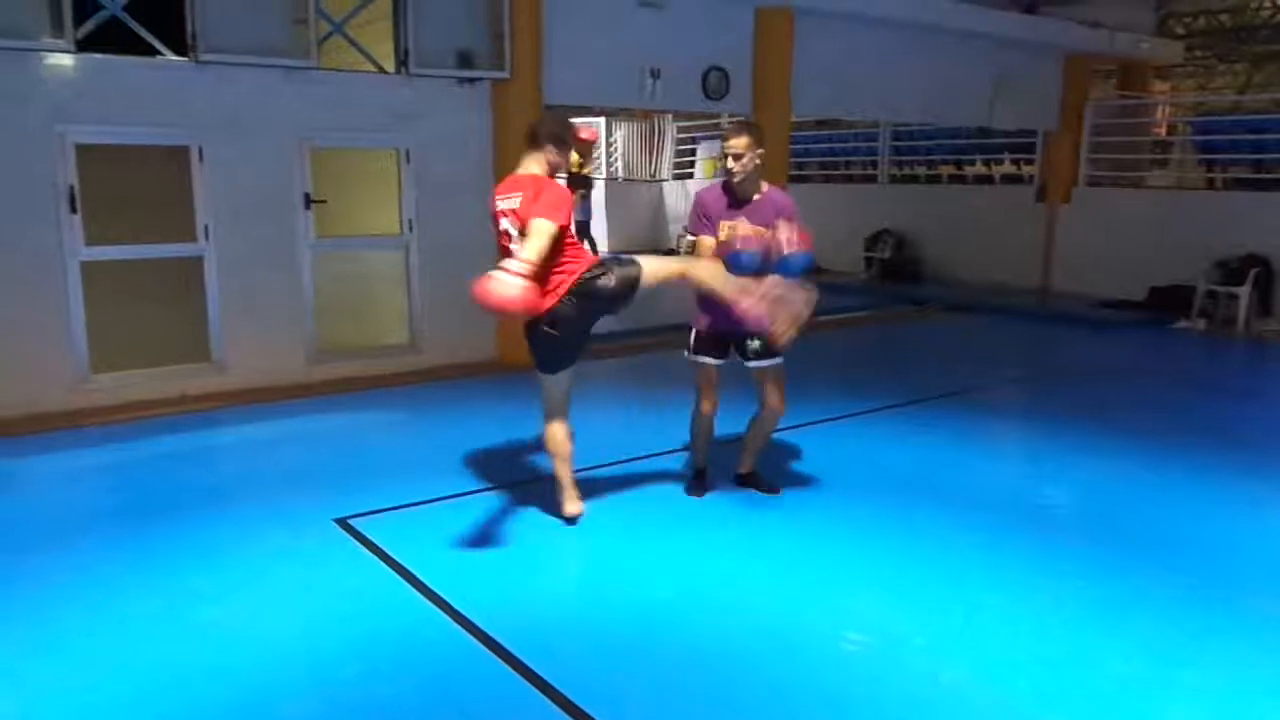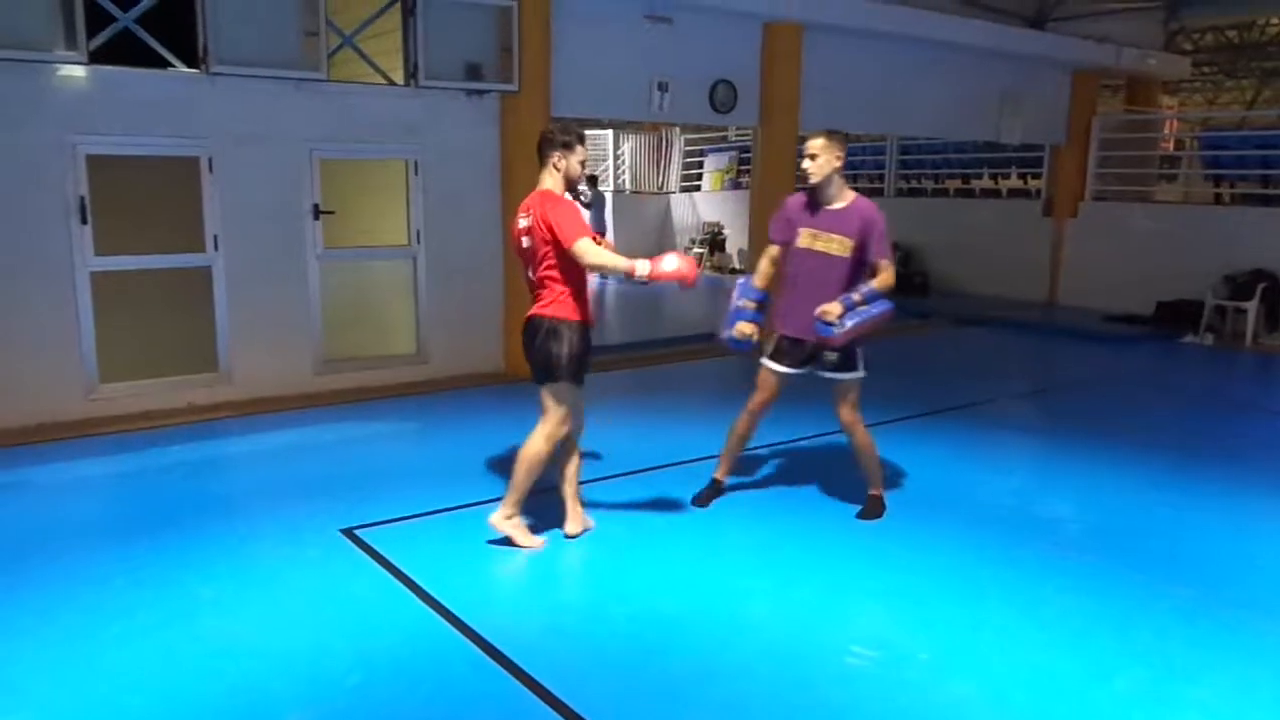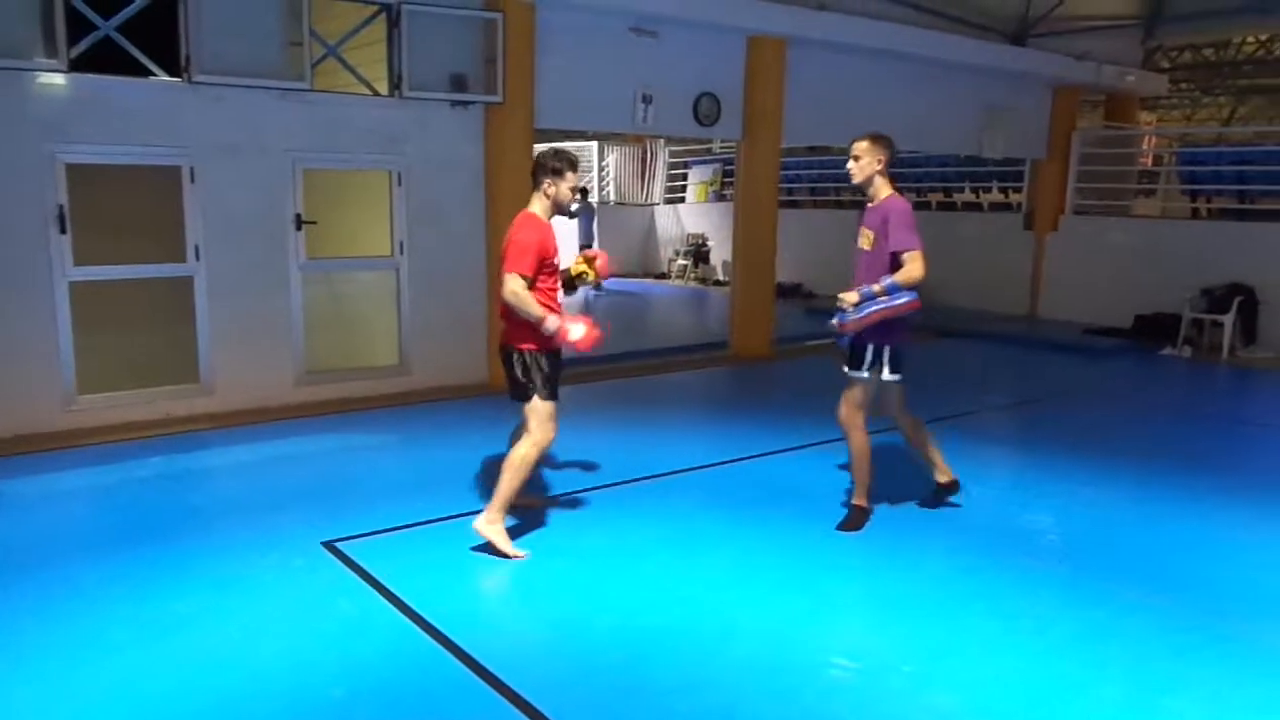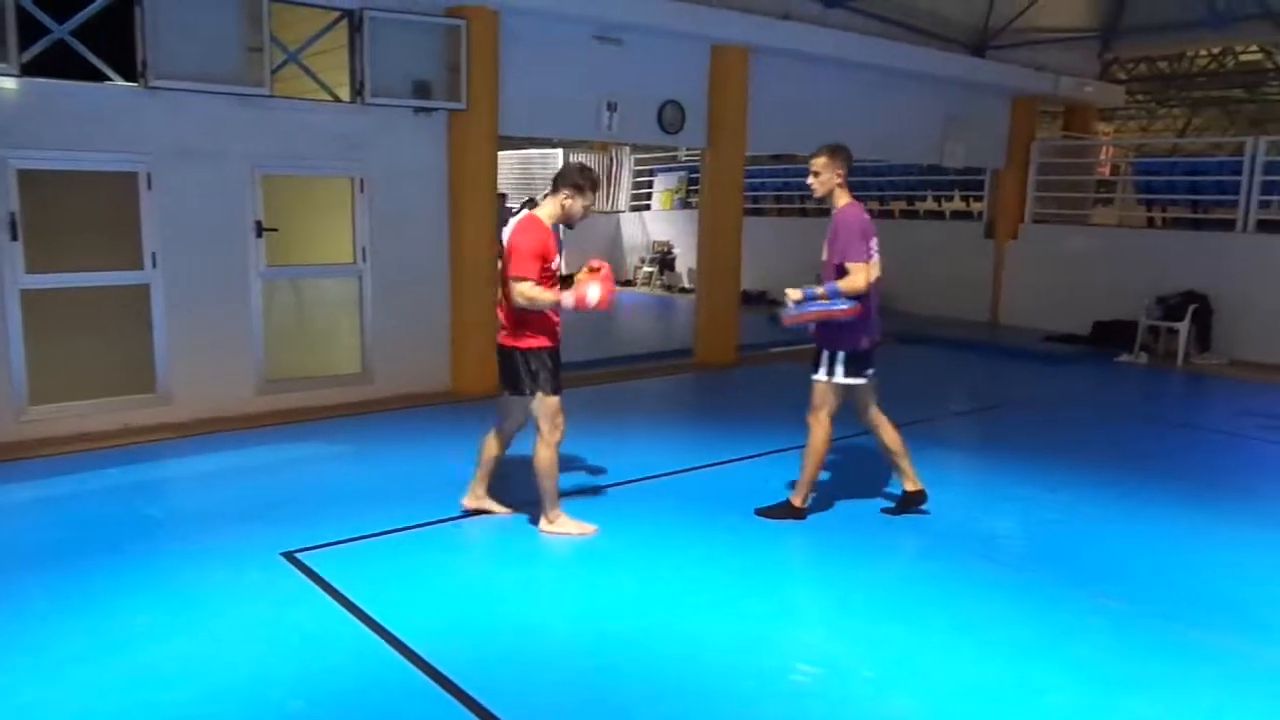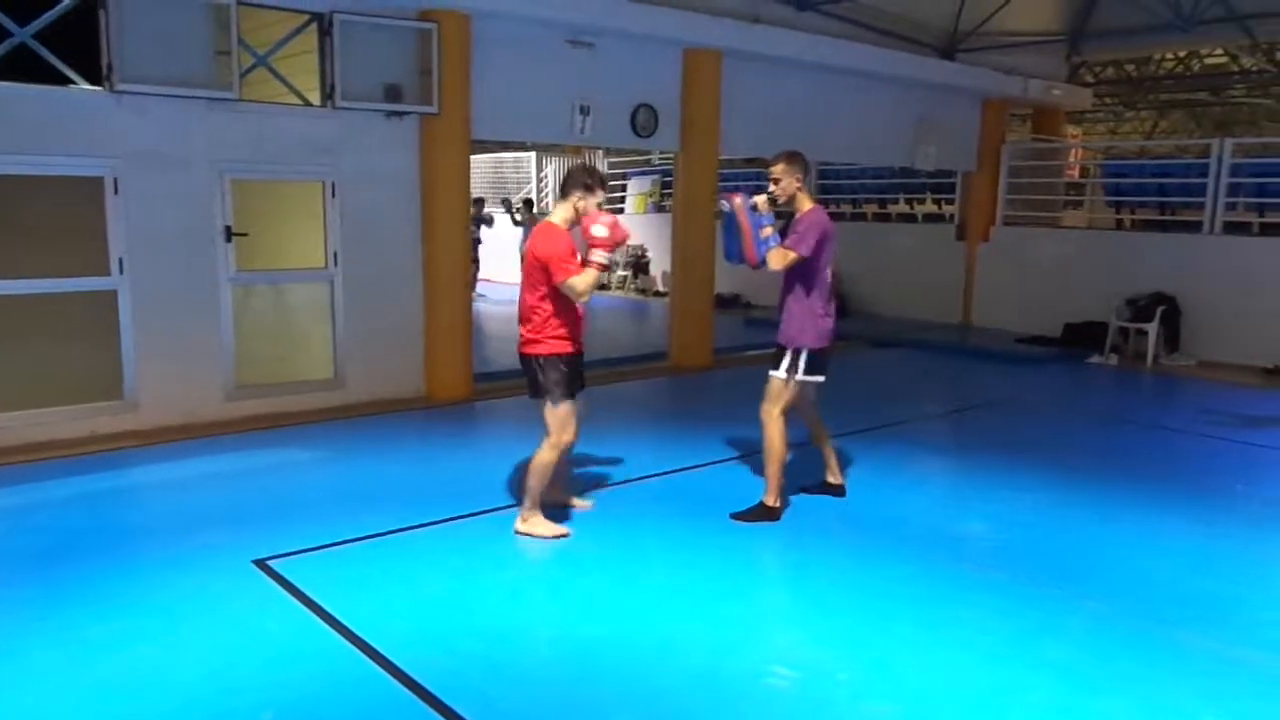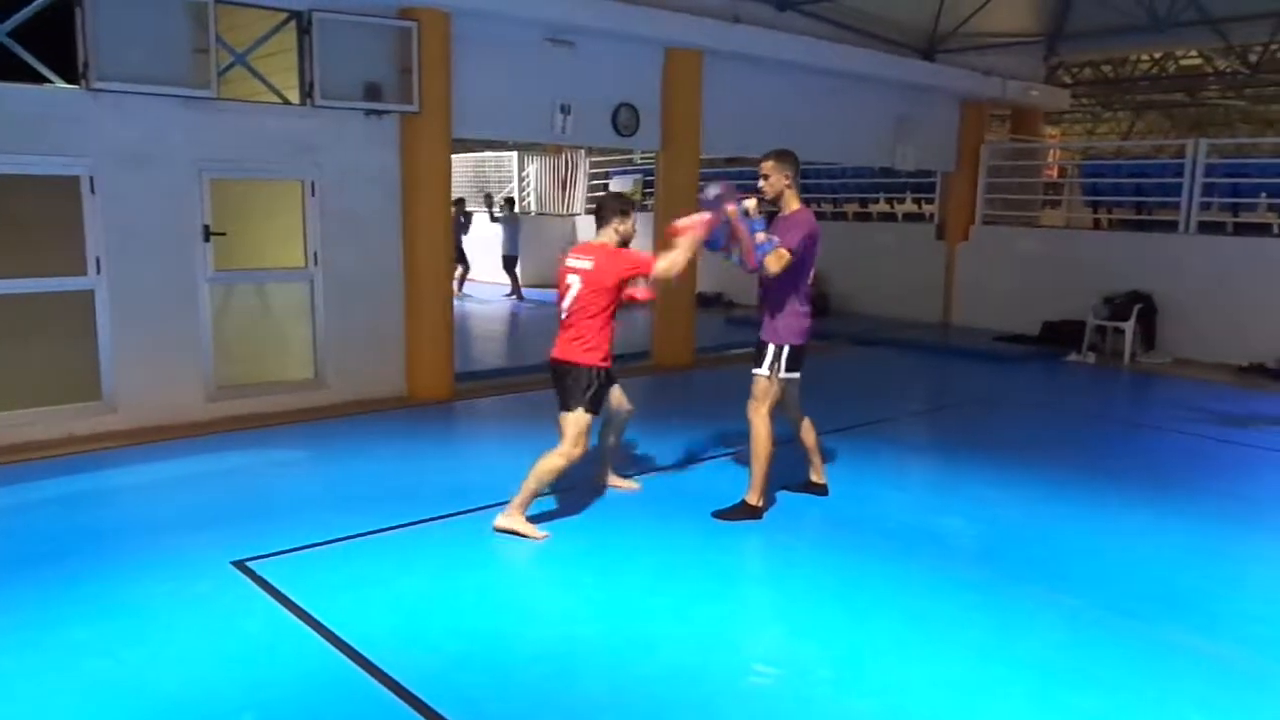
dt=0.5s
person 1, frame 1
left shoulder: (502, 194)
right shoulder: (549, 191)
right elbow: (541, 237)
right wrist: (515, 272)
left hip: (543, 316)
right hip: (584, 285)
left knee: (555, 409)
right knee: (686, 265)
left ankle: (568, 497)
right ankle: (764, 303)
person 1, frame 2
left shoulder: (526, 210)
right shoulder: (558, 205)
right elbow: (589, 256)
left wrist: (595, 251)
right wrist: (648, 268)
left hip: (540, 324)
right hip: (562, 324)
left knee: (570, 418)
right knee: (554, 423)
left ankle: (573, 512)
right ankle: (508, 513)
person 1, frame 3
left shoulder: (537, 227)
right shoulder: (530, 230)
right elbow: (511, 291)
right wrist: (556, 324)
left hip: (530, 345)
right hip: (530, 347)
left knee: (533, 426)
right knee: (540, 435)
left ankle: (507, 495)
right ankle: (492, 517)
person 1, frame 4
left shoulder: (540, 229)
right shoulder: (532, 233)
right elbow: (522, 295)
left wrist: (574, 283)
right wrist: (572, 298)
left hip: (524, 344)
right hip: (530, 346)
left knee: (509, 422)
right knee: (551, 430)
left ankle: (477, 493)
right ankle: (552, 516)
person 1, frame 5
left shoulder: (556, 234)
right shoulder: (552, 240)
left elbow: (575, 272)
right elbow: (579, 288)
left wrist: (600, 250)
right wrist: (601, 253)
left hip: (564, 345)
right hip: (547, 351)
left knee: (570, 427)
right knee: (562, 436)
left ankle: (557, 490)
right ankle: (528, 515)
person 1, frame 6
left shoulder: (575, 255)
right shoulder: (616, 259)
right elbow: (670, 267)
left wrist: (620, 295)
right wrist: (694, 231)
left hip: (589, 361)
right hip: (580, 364)
left knee: (621, 411)
right knee: (571, 448)
left ankle: (607, 474)
right ankle: (512, 513)
person 2, frame 1
left shoulder: (780, 204)
right shoulder: (708, 198)
left elbow: (778, 267)
right elbow: (706, 262)
left wrist: (782, 252)
right wrist: (733, 246)
right hip: (714, 318)
left knee: (774, 404)
right knee: (706, 406)
left ankle: (746, 469)
right ankle: (699, 467)
person 2, frame 2
left shoulder: (867, 215)
right shoulder: (795, 207)
left elbow: (886, 277)
right elbow: (770, 261)
left wrist: (848, 304)
right wrist: (745, 313)
left hip: (836, 335)
right hip: (791, 329)
left knee: (848, 418)
right knee: (755, 406)
left ankle: (876, 491)
right ankle: (719, 477)
person 2, frame 3
left shoulder: (895, 208)
right shoulder: (872, 209)
left elbow: (915, 270)
left wrist: (864, 294)
right wrist: (854, 302)
left hip: (881, 332)
right hip: (871, 330)
left knee: (850, 414)
right knee: (897, 411)
left ankle: (860, 501)
right ankle: (944, 476)
person 2, frame 4
left shoulder: (846, 220)
right shoulder: (854, 216)
left elbow: (859, 281)
left wrist: (808, 294)
right wrist: (820, 297)
left hip: (843, 338)
right hip: (855, 334)
left knee: (818, 417)
right knee: (870, 413)
left ankle: (798, 502)
right ankle: (912, 487)
person 2, frame 5
left shoulder: (814, 221)
right shoulder: (801, 221)
left elbow: (776, 262)
right elbow: (761, 259)
left hip: (803, 335)
right hip: (805, 332)
left knee: (771, 412)
right knee: (805, 408)
left ankle: (771, 502)
right ankle: (834, 478)
person 2, frame 6
left shoulder: (802, 221)
right shoulder: (782, 220)
left elbow: (773, 265)
left hip: (783, 331)
right hip: (784, 329)
left knee: (758, 411)
right knee: (793, 407)
left ankle: (754, 501)
right ankle: (817, 477)
